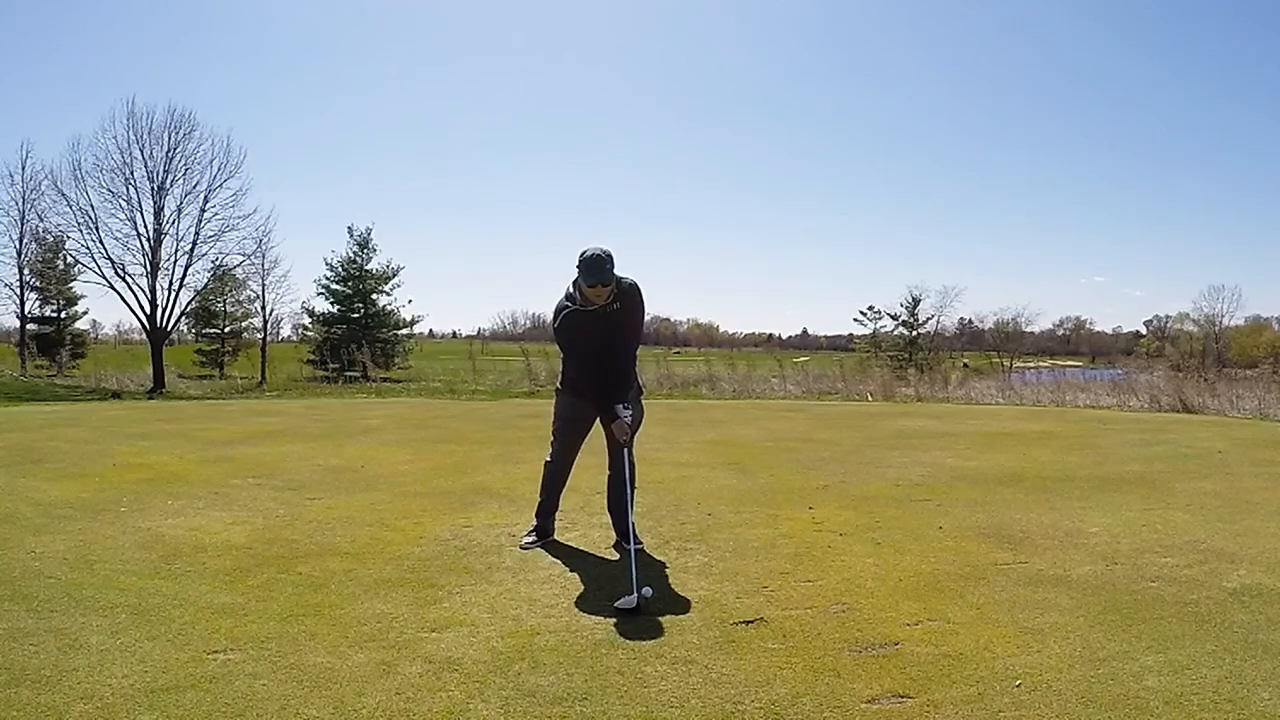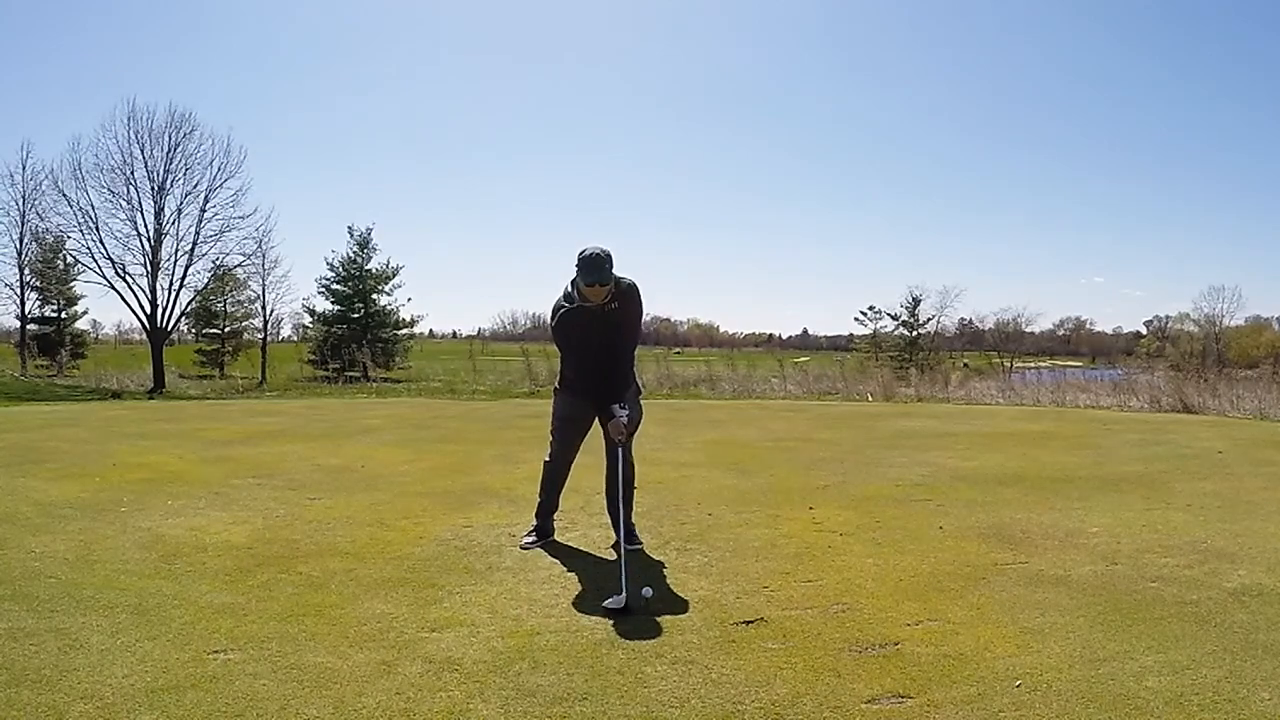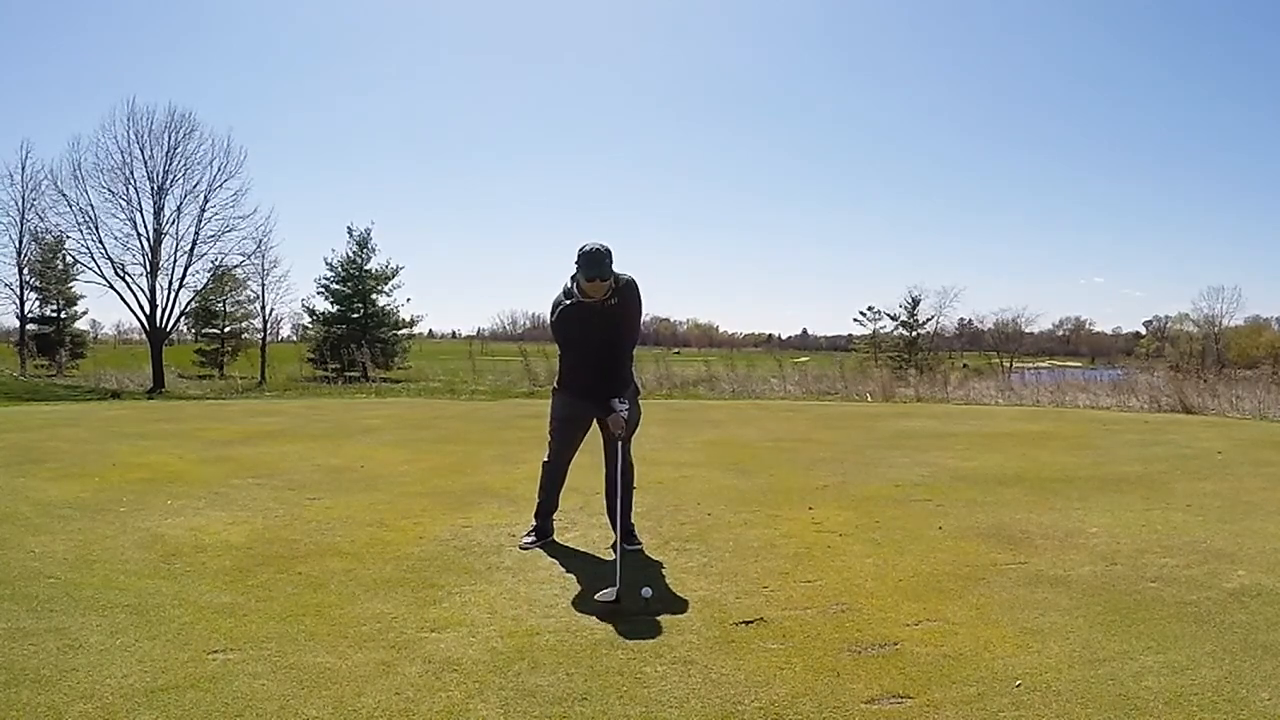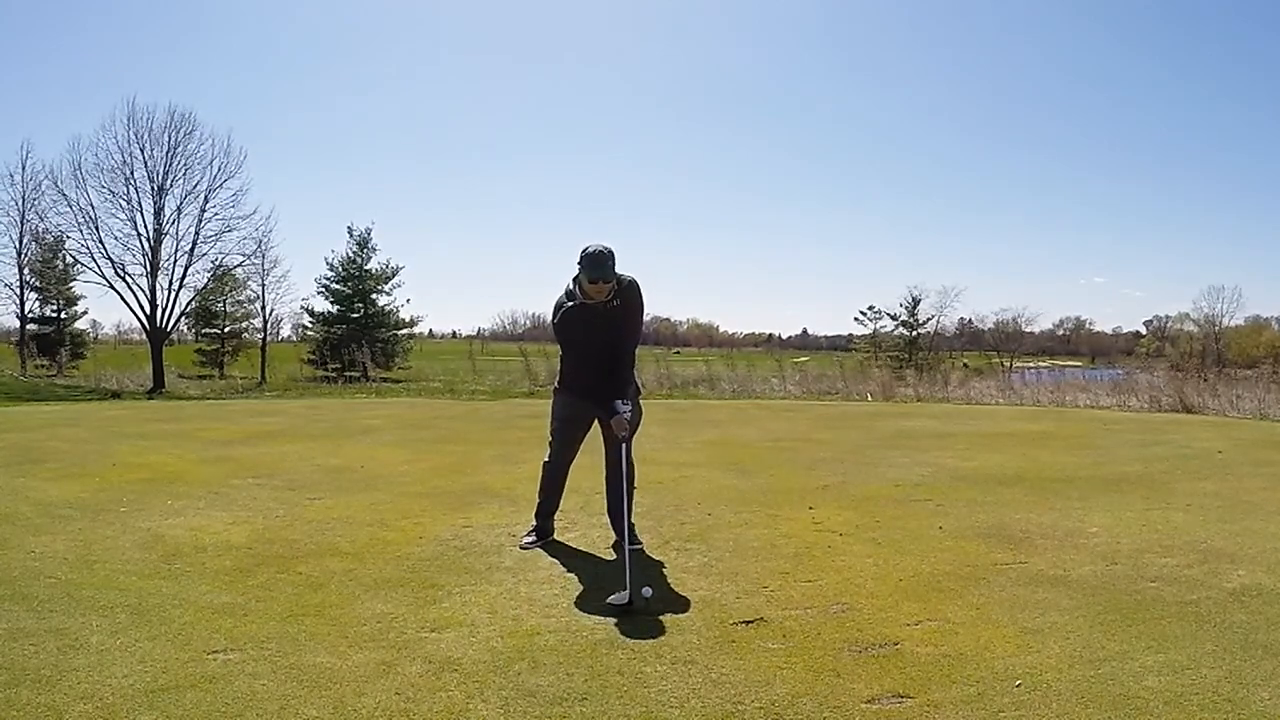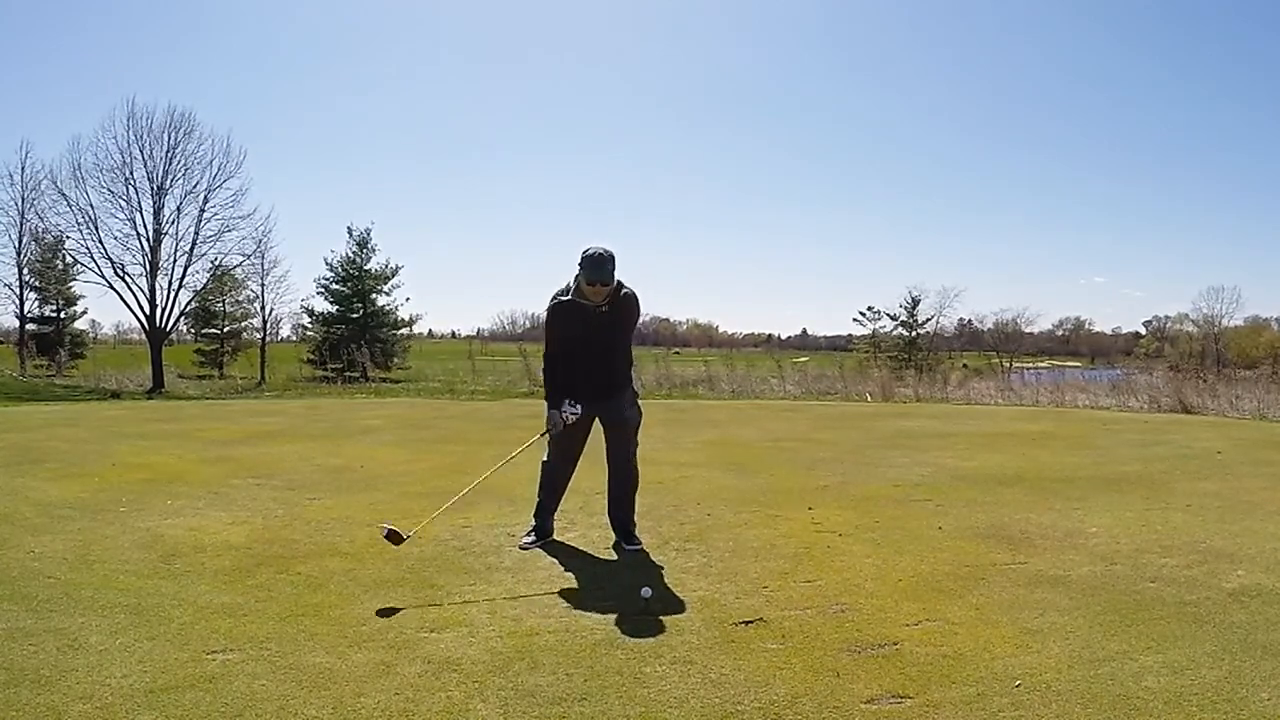
dt=0.7s
person 1, frame 1
left shoulder: (629, 292)
right shoulder: (566, 313)
left elbow: (629, 350)
right elbow: (583, 370)
left wrist: (622, 404)
right wrist: (611, 415)
left hip: (622, 389)
right hip: (578, 392)
left knee: (622, 458)
right knee: (560, 456)
left ankle: (624, 528)
right ankle: (543, 525)
person 1, frame 2
left shoulder: (628, 293)
right shoulder: (564, 313)
left elbow: (627, 350)
right elbow: (579, 368)
left wrist: (619, 406)
right wrist: (608, 413)
left hip: (620, 390)
right hip: (577, 391)
left knee: (621, 457)
right knee: (558, 456)
left ankle: (624, 527)
right ankle: (543, 525)
person 1, frame 3
left shoulder: (627, 289)
right shoulder: (563, 309)
left elbow: (626, 346)
right elbow: (578, 363)
left wrist: (619, 400)
right wrist: (607, 408)
left hip: (619, 389)
right hip: (575, 392)
left knee: (620, 459)
right knee: (557, 456)
left ankle: (624, 528)
right ankle: (542, 525)
person 1, frame 4
left shoulder: (629, 291)
right shoulder: (566, 311)
left elbow: (628, 348)
right elbow: (581, 366)
left wrist: (621, 400)
right wrist: (610, 410)
left hip: (620, 391)
right hip: (576, 392)
left knee: (620, 460)
right knee: (558, 457)
left ankle: (623, 527)
right ankle: (543, 525)
person 1, frame 5
left shoulder: (626, 301)
right shoulder: (561, 305)
left elbow: (612, 355)
right elbow: (554, 358)
left wrist: (576, 404)
right wrist: (555, 403)
left hip: (616, 392)
right hip: (572, 392)
left knee: (624, 462)
right knee: (557, 460)
left ankle: (624, 528)
right ankle: (542, 526)
